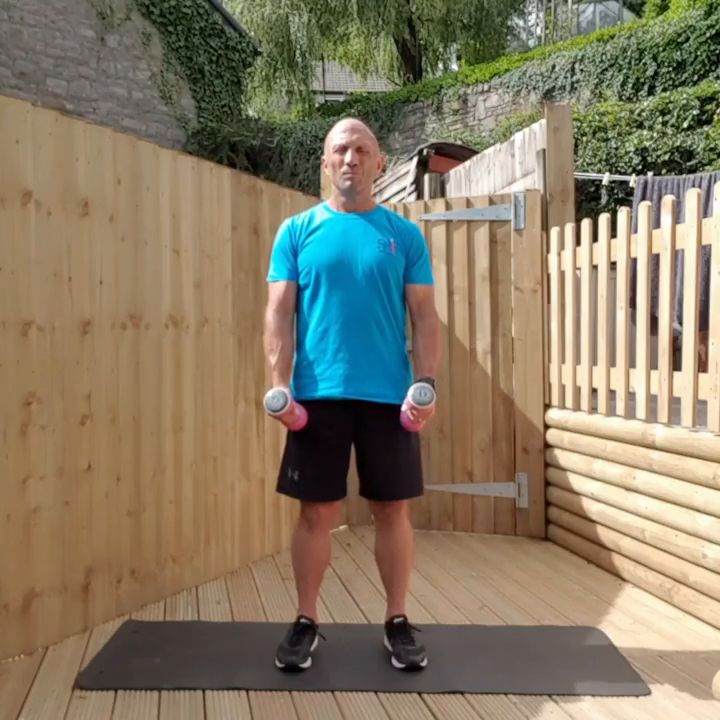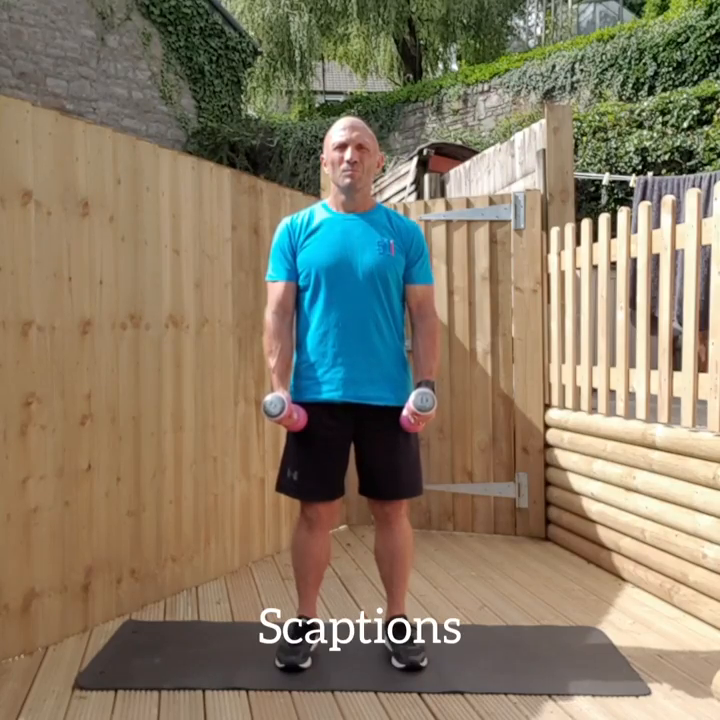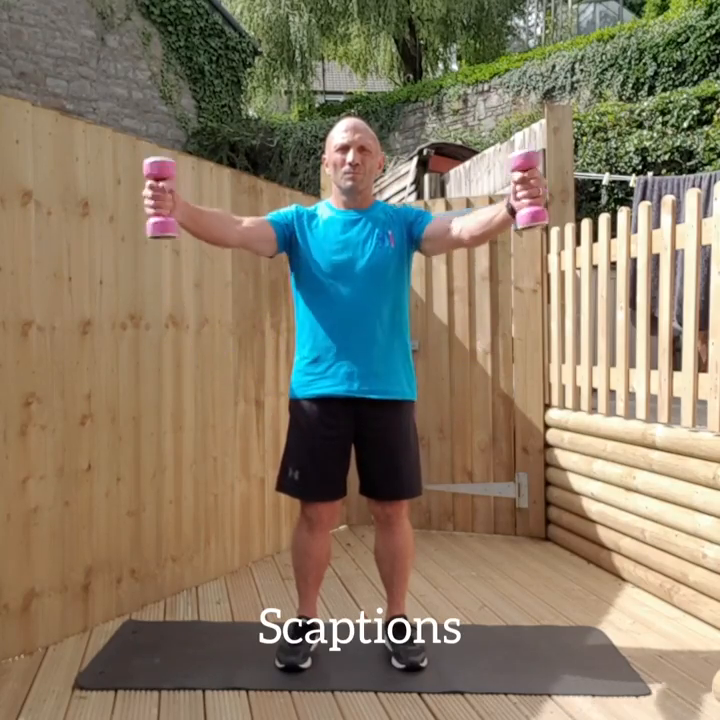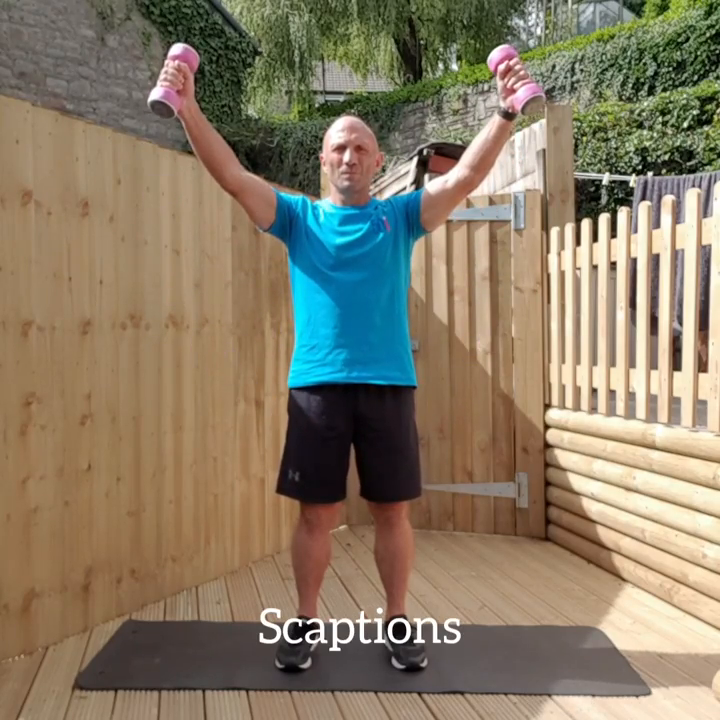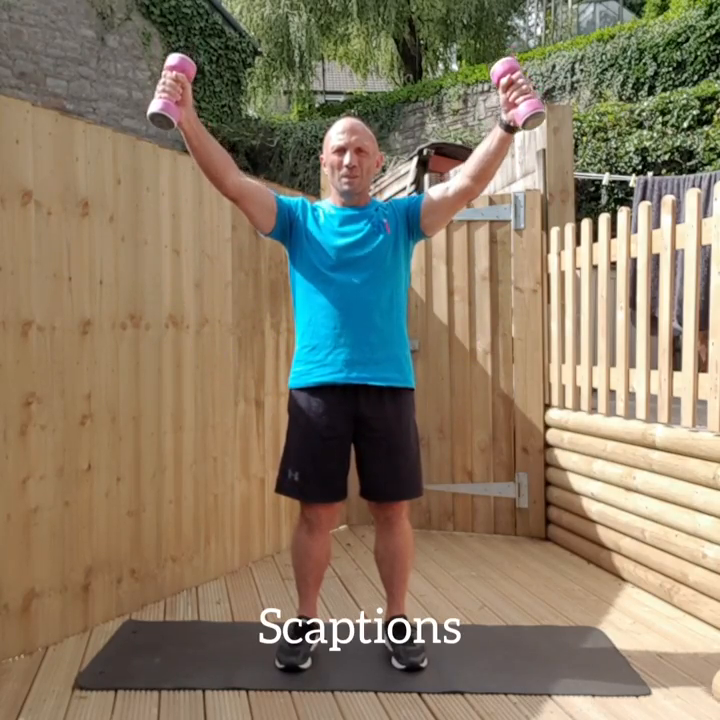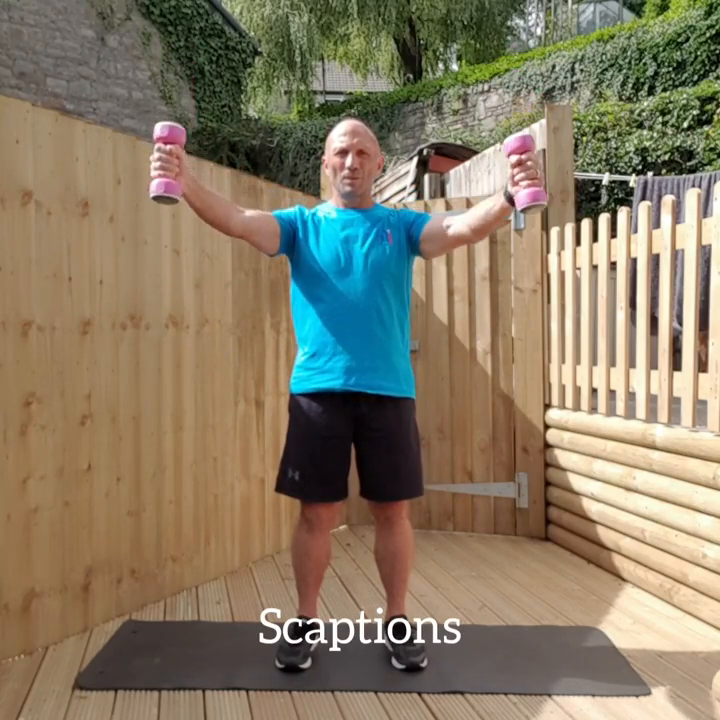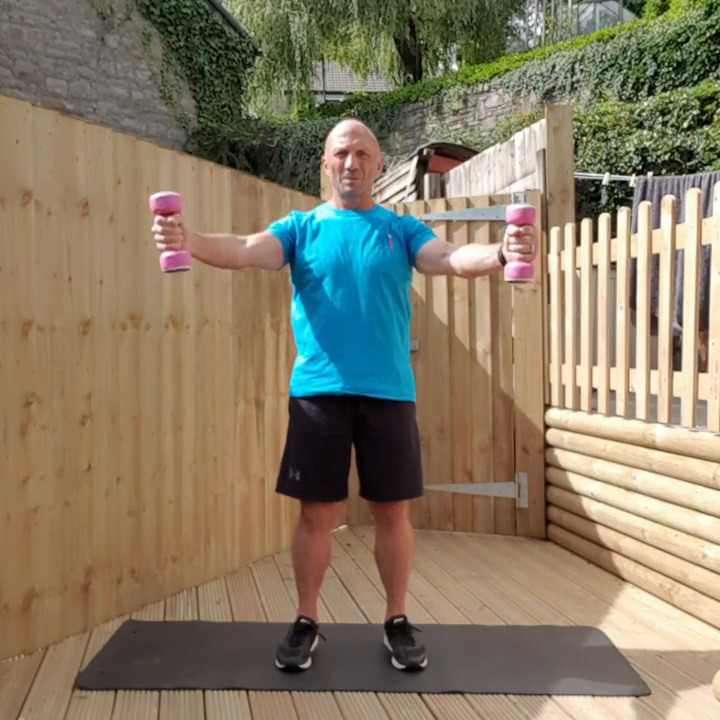
dt=0.7s
person 1, frame 1
left shoulder: (404, 235)
right shoulder: (297, 231)
left elbow: (424, 315)
right elbow: (280, 312)
left wrist: (426, 383)
right wrist: (280, 385)
left hip: (388, 395)
right hip: (318, 395)
left knee: (392, 510)
right knee: (317, 512)
left ankle: (397, 621)
right ankle: (305, 621)
person 1, frame 2
left shoulder: (404, 233)
right shoulder: (295, 230)
left elbow: (423, 316)
right elbow: (278, 314)
left wrist: (426, 387)
right wrist: (279, 387)
left hip: (389, 397)
right hip: (317, 396)
left knee: (392, 510)
right knee: (316, 512)
left ankle: (397, 621)
right ankle: (305, 622)
person 1, frame 3
left shoulder: (403, 221)
right shoulder: (299, 223)
left elbow: (461, 231)
right elbow: (239, 232)
left wrist: (509, 209)
right wrist: (182, 212)
left hip: (389, 392)
right hip: (317, 391)
left knee: (393, 511)
right knee: (316, 512)
left ankle: (397, 622)
right ankle: (305, 622)
person 1, frame 4
left shoulder: (400, 216)
right shoulder: (298, 217)
left elbow: (465, 176)
right elbow: (233, 177)
left wrist: (505, 112)
right wrist: (188, 109)
left hip: (388, 384)
right hip: (316, 385)
left knee: (393, 510)
right knee: (316, 512)
left ankle: (397, 621)
right ankle: (305, 622)
person 1, frame 5
left shoulder: (400, 218)
right shoulder: (298, 219)
left elbow: (466, 184)
right elbow: (233, 182)
left wrist: (506, 124)
right wrist: (187, 118)
left hip: (389, 385)
right hip: (316, 385)
left knee: (393, 510)
right knee: (316, 513)
left ankle: (397, 621)
right ankle: (305, 621)
person 1, frame 6
left shoulder: (401, 225)
right shoulder: (301, 223)
left elbow: (461, 229)
right elbow: (240, 221)
left wrist: (509, 198)
right wrist: (185, 184)
left hip: (388, 389)
right hip: (317, 388)
left knee: (393, 510)
right knee: (316, 512)
left ankle: (397, 622)
right ankle: (305, 623)
person 1, frame 7
left shoulder: (402, 229)
right shoulder: (301, 227)
left elbow: (452, 258)
right elbow: (248, 250)
left wrist: (501, 253)
right wrist: (192, 242)
left hip: (389, 392)
right hip: (317, 391)
left knee: (393, 512)
right knee: (316, 513)
left ankle: (397, 621)
right ankle: (305, 622)
